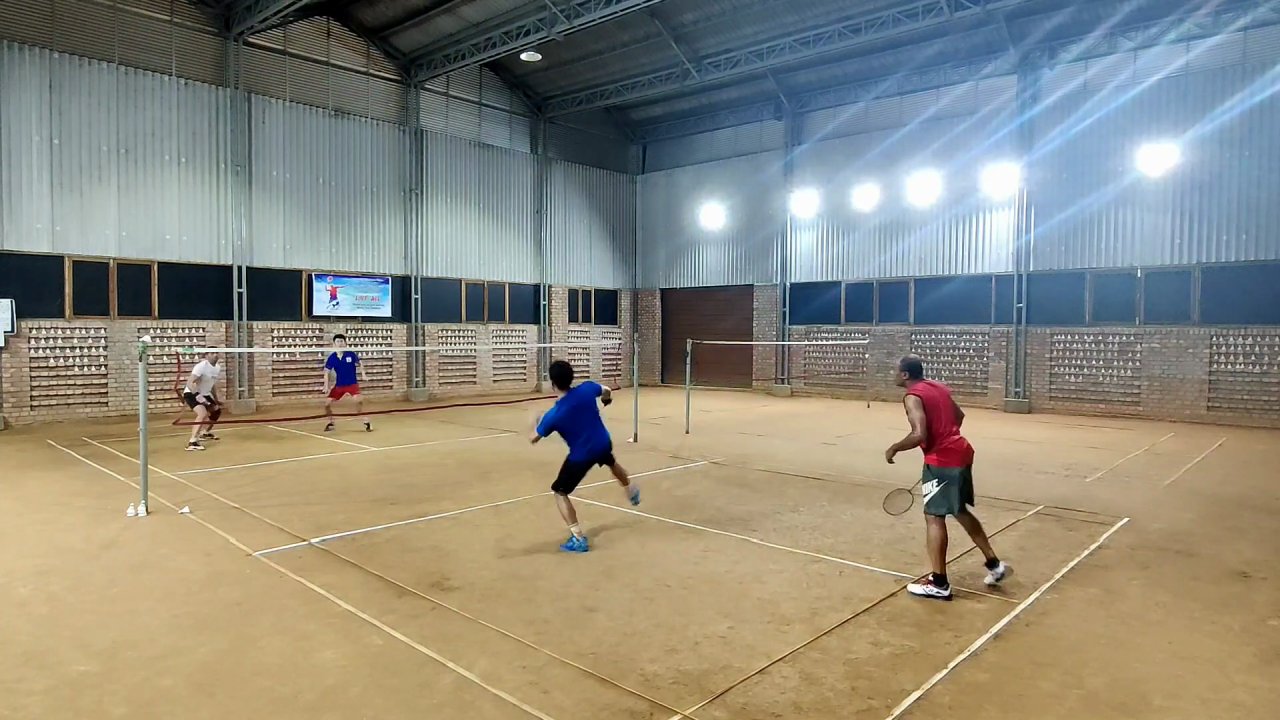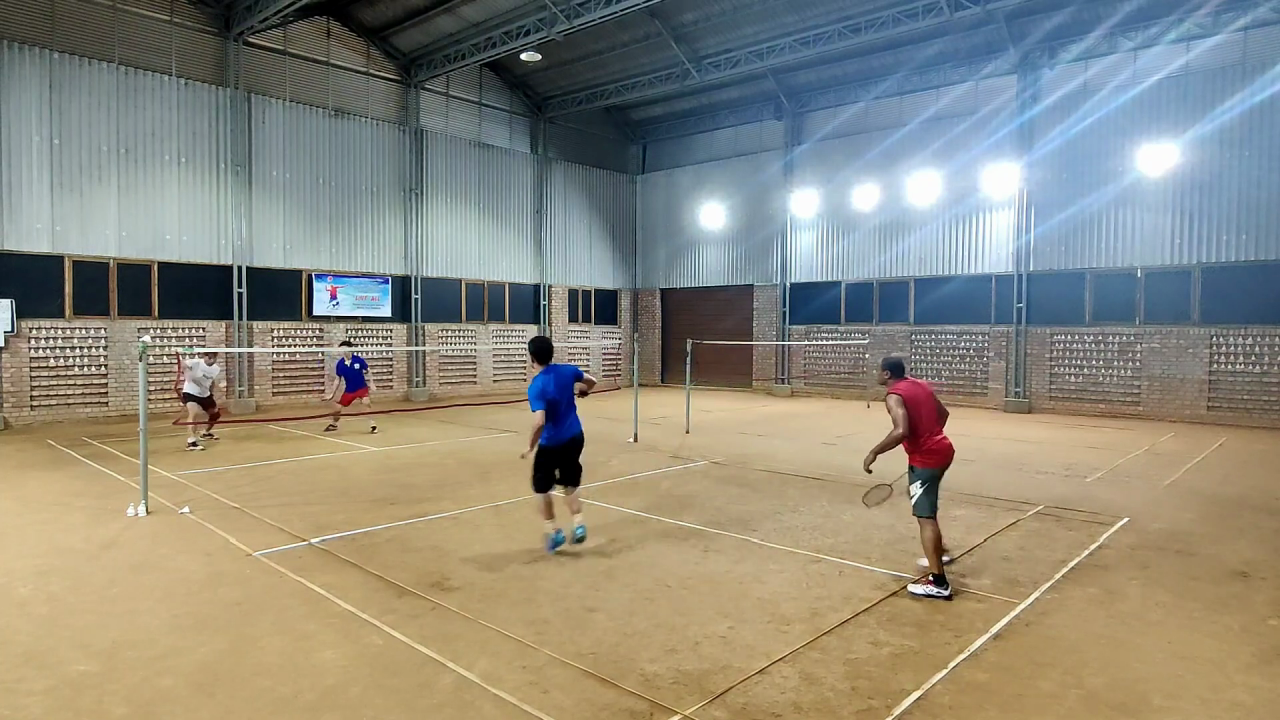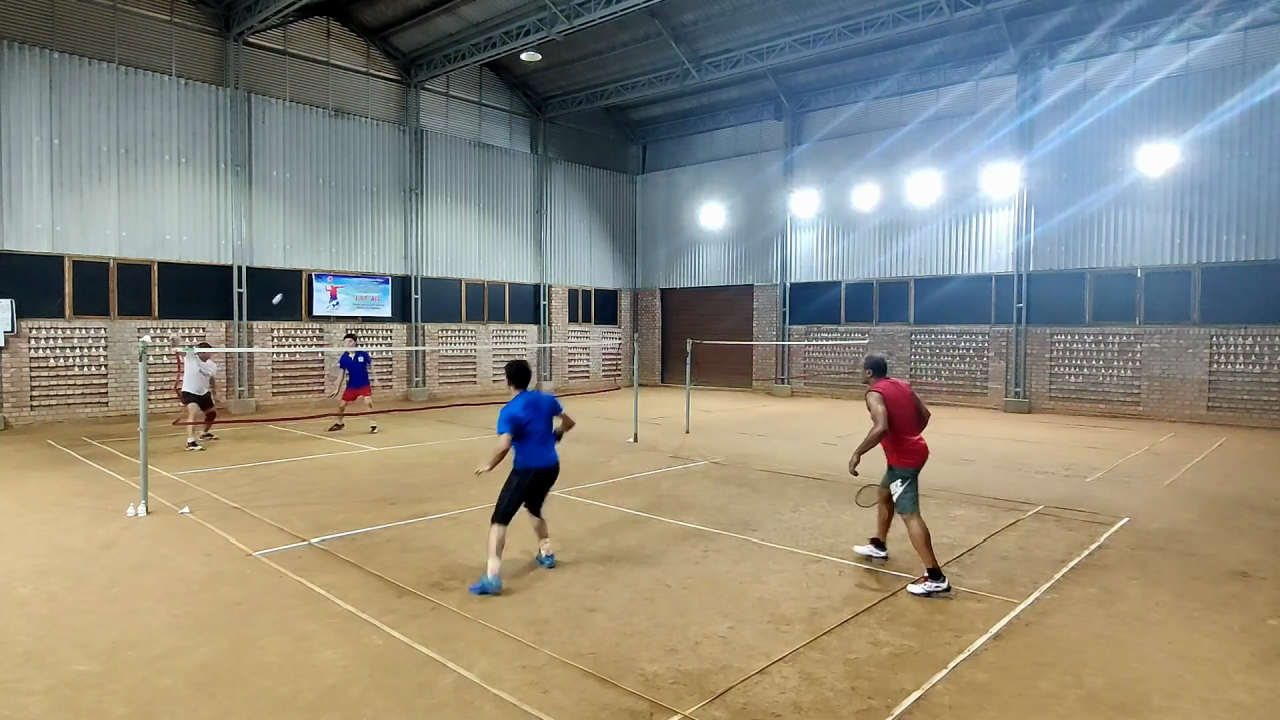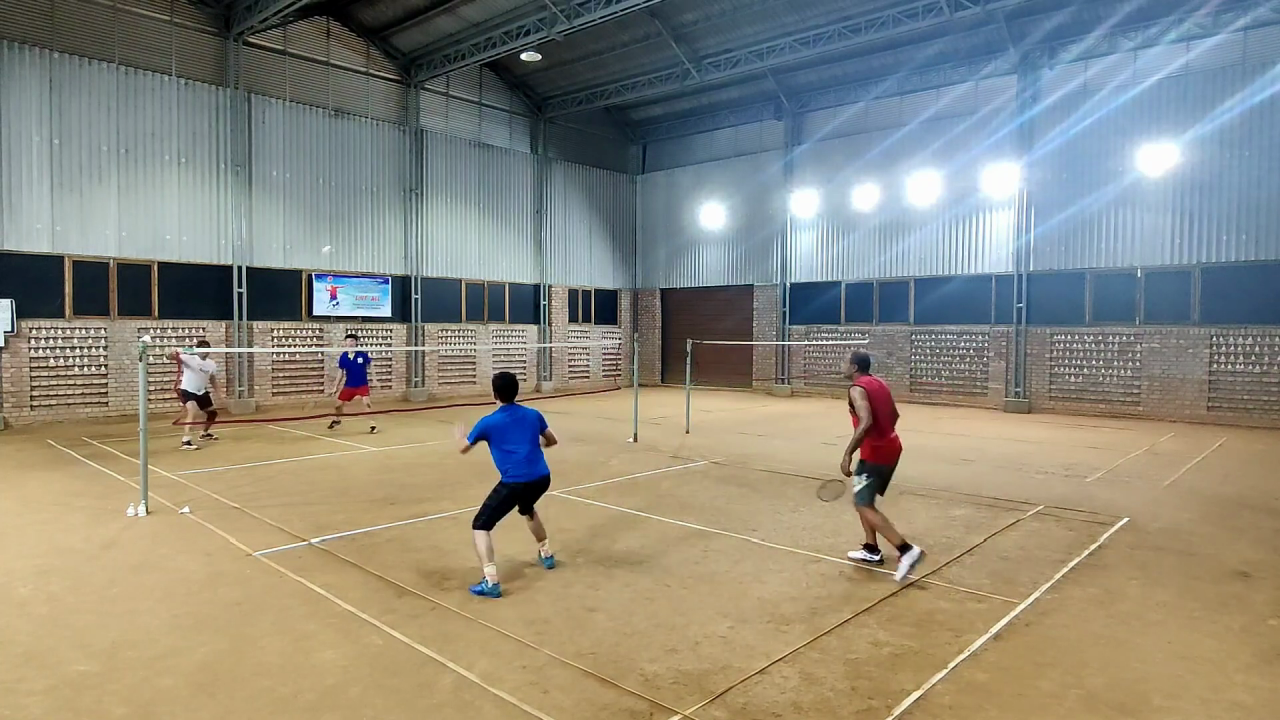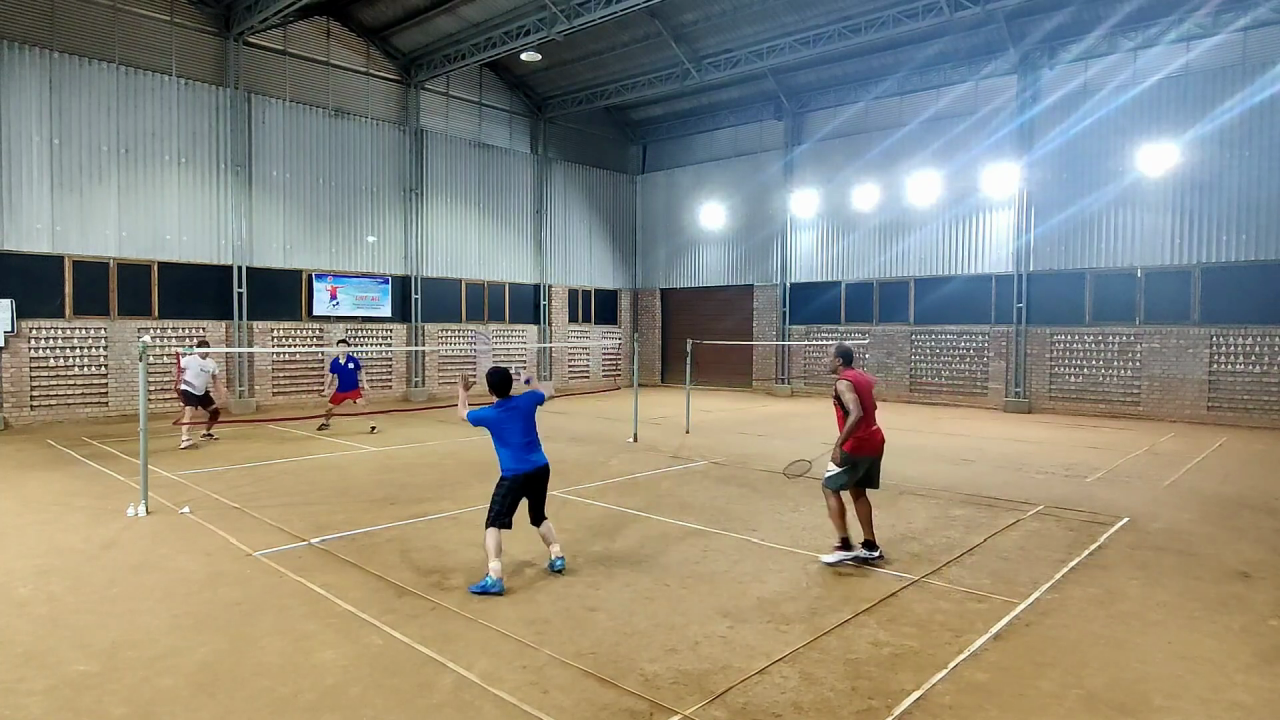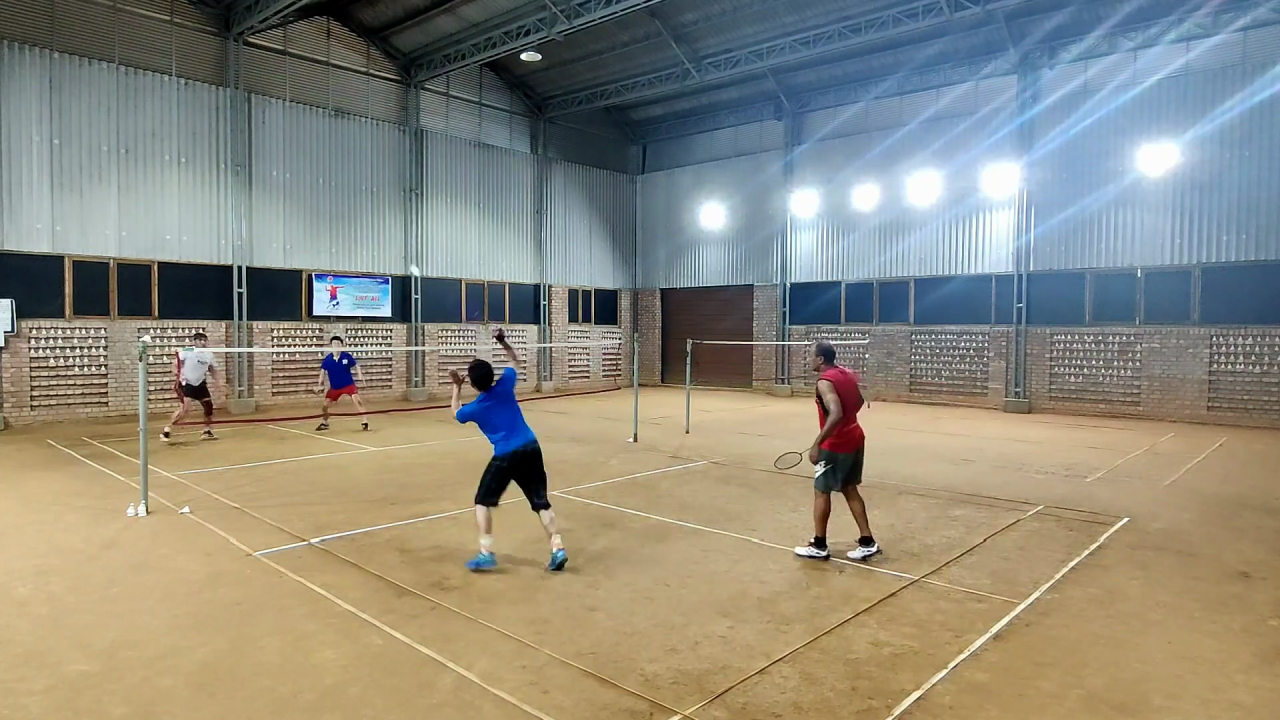
dt=0.2s
person 1, frame 1
left shoulder: (913, 396)
right shoulder: (939, 387)
left elbow: (919, 435)
right elbow: (959, 416)
left wrist: (893, 449)
left hip: (942, 461)
right hip: (963, 453)
left knee: (934, 518)
right knee: (960, 511)
left ankle: (938, 583)
right ankle: (994, 564)
person 1, frame 2
left shoulder: (894, 395)
right shoulder: (921, 385)
left elbow: (901, 431)
right elbow: (943, 413)
left wrist: (874, 453)
left hip: (925, 458)
right hip: (943, 450)
left knee: (925, 517)
right knee: (926, 508)
left ankle: (939, 583)
right ankle: (938, 553)
person 1, frame 3
left shoulder: (874, 393)
right shoulder: (902, 386)
left elbow: (881, 428)
right elbow: (925, 415)
left wrist: (857, 453)
left hip: (902, 458)
right hip: (917, 450)
left knee: (909, 515)
right knee: (884, 494)
left ankle: (935, 577)
right ankle: (878, 546)
person 1, frame 4
left shoulder: (857, 389)
right shoulder: (880, 384)
left elbow: (865, 423)
right elbow: (894, 416)
left wrist: (847, 454)
left hip: (874, 454)
right hip: (891, 448)
left knee: (863, 506)
right knee: (863, 493)
left ankle: (906, 550)
right ankle: (871, 550)
person 1, frame 5
left shoulder: (844, 382)
right shoulder: (863, 377)
left elbow: (856, 414)
left wrist: (838, 445)
left hip: (857, 446)
right hip: (875, 442)
left knee: (830, 488)
right knee: (858, 492)
left ankle: (845, 546)
right ankle: (870, 547)
person 1, frame 6
left shoulder: (825, 381)
right shoulder: (847, 374)
left elbow: (836, 415)
right elbow: (859, 402)
left wrist: (817, 444)
left hip: (836, 444)
right hip: (855, 438)
left knee: (821, 491)
right knee: (849, 489)
left ankle: (819, 546)
right ankle: (867, 543)
person 2, frame 1
left shoulder: (554, 415)
right shoulder: (587, 390)
left elbow: (534, 438)
right elbow: (606, 391)
left wrist: (536, 429)
right wrist: (606, 399)
left hip: (580, 457)
right hip: (603, 445)
left knee: (560, 493)
right knee: (610, 462)
left ankle: (578, 538)
right ankle: (631, 491)
person 2, frame 2
left shoulder: (536, 387)
right shoulder: (567, 371)
left elbow: (539, 422)
right elbow: (592, 382)
left wrist: (530, 446)
right wrist: (583, 391)
left hip: (551, 443)
right hip: (575, 437)
left knee: (541, 489)
right knee: (570, 485)
left ankle: (554, 533)
right ankle: (578, 525)
person 2, frame 3
left shoulder: (509, 412)
right shoulder: (546, 400)
left elbow: (504, 447)
right elbow: (569, 422)
left wrist: (488, 465)
right wrist: (558, 433)
left hip: (527, 470)
right hip: (551, 467)
left knee: (499, 520)
right knee: (533, 507)
left ankle: (493, 576)
right ankle: (547, 553)
person 2, frame 4
left shoulder: (487, 423)
right shoulder: (533, 414)
left elbow: (464, 447)
right elbow: (552, 441)
left wrist: (460, 434)
left hip: (514, 482)
right hip: (542, 478)
left knee: (480, 526)
right knee: (527, 509)
left ankle: (491, 581)
right ankle: (546, 554)
person 2, frame 5
left shoulder: (487, 415)
right shoulder: (527, 400)
left elbow: (462, 413)
right elbow: (548, 393)
left wrist: (463, 391)
right wrist: (529, 380)
left hip: (513, 475)
right hip: (541, 469)
left knee: (494, 525)
right knee: (538, 517)
left ankle: (494, 577)
right ankle: (557, 556)
person 2, frame 6
left shoulder: (472, 410)
right shoulder: (504, 387)
left elbow: (456, 412)
right elbow: (513, 362)
left wrist: (456, 387)
right wrist: (502, 341)
left hip: (505, 456)
right hip: (531, 449)
left knee: (482, 502)
right knee: (541, 503)
left ankle: (486, 553)
right ankle: (557, 549)
